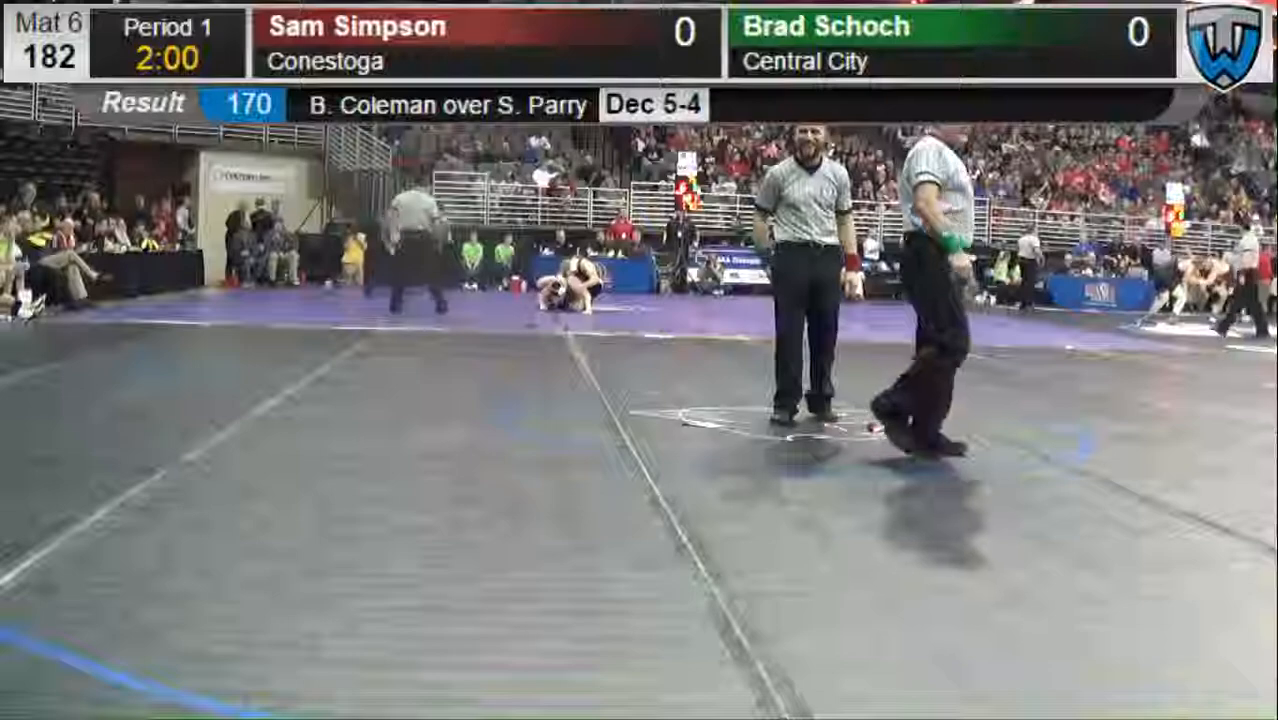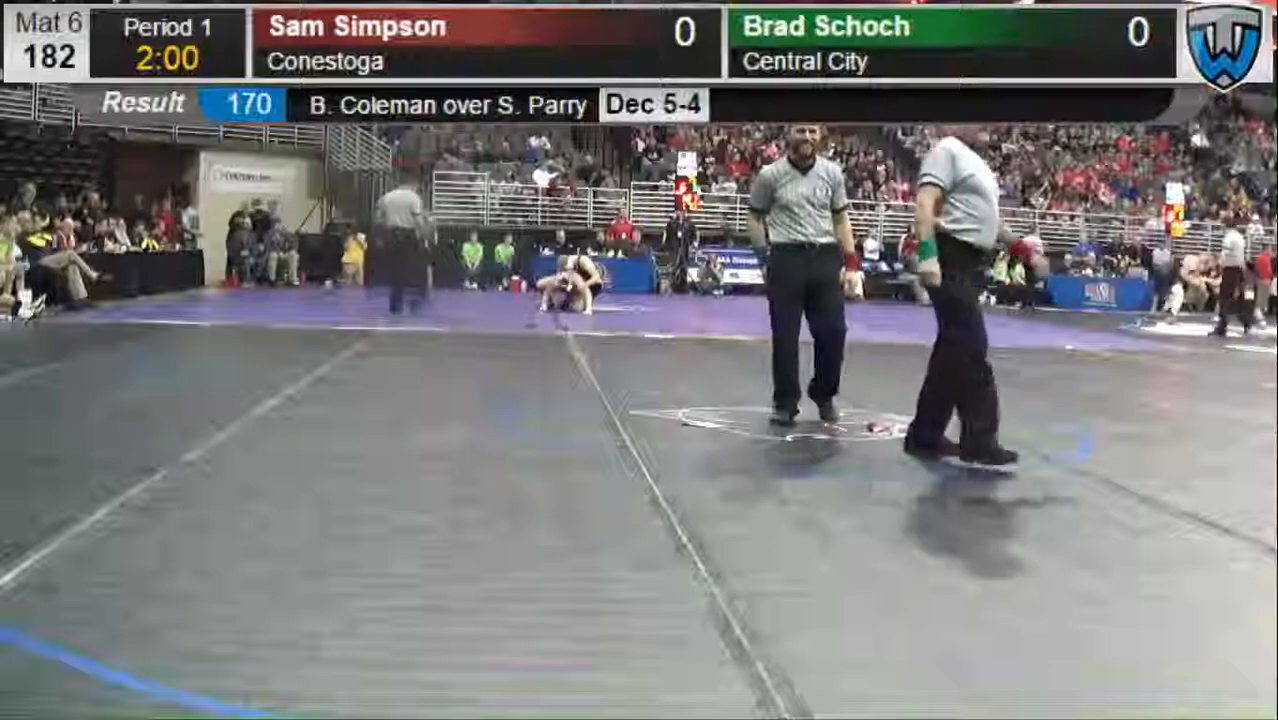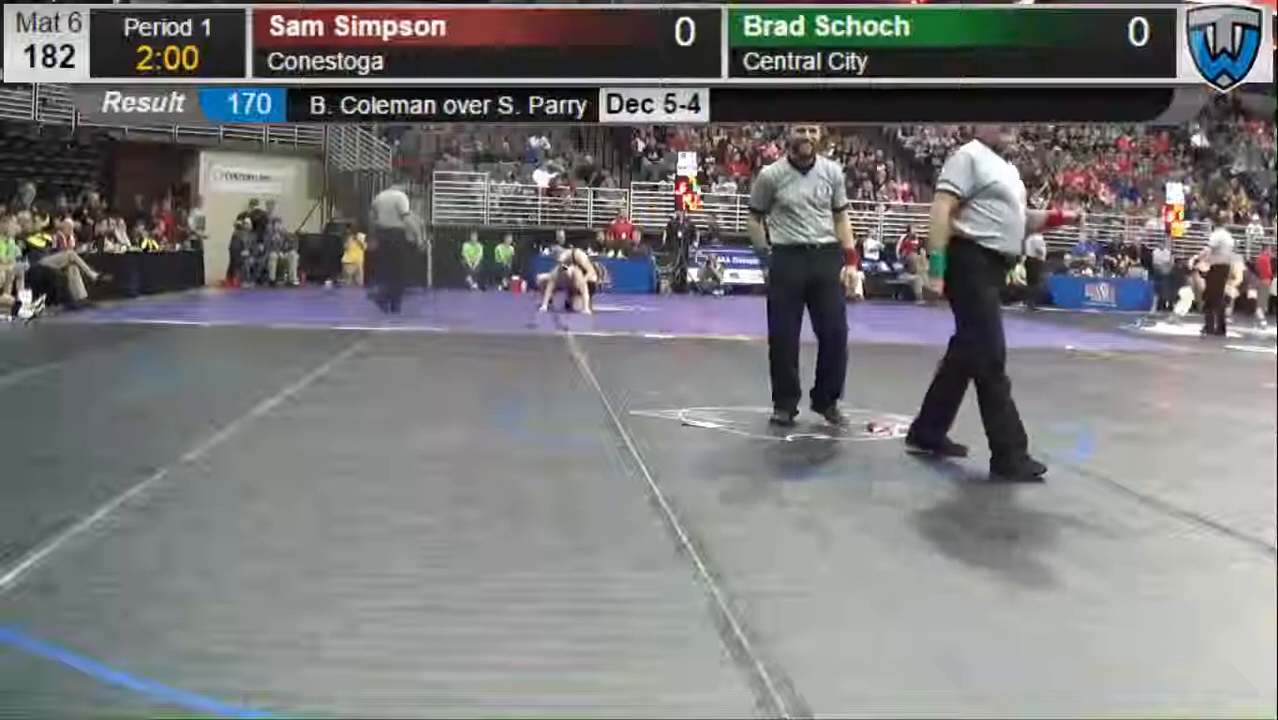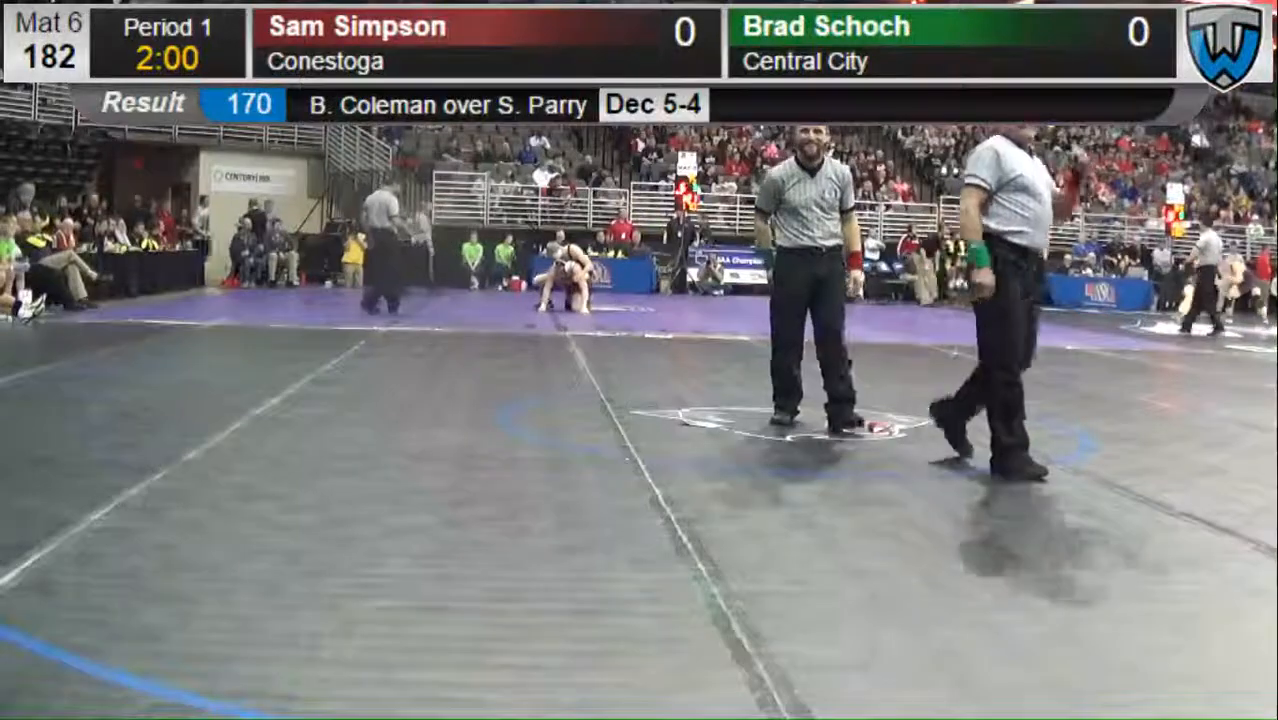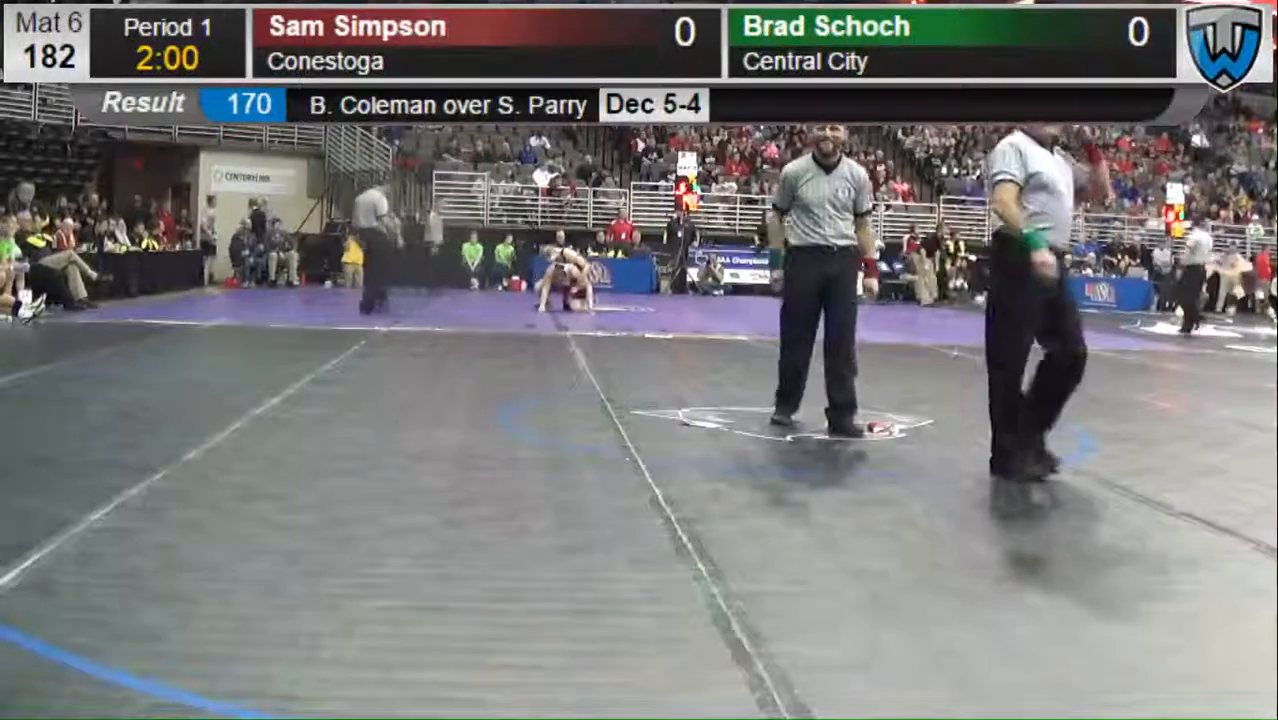
dt=0.2s
person 1, frame 1
left shoulder: (944, 154)
right shoulder: (932, 149)
right elbow: (926, 204)
left wrist: (952, 251)
right wrist: (954, 247)
left hip: (937, 258)
right hip: (930, 255)
left knee: (938, 344)
right knee: (953, 341)
left ankle: (924, 431)
right ankle: (895, 405)
person 1, frame 2
left shoulder: (974, 160)
right shoulder: (947, 151)
right elbow: (925, 204)
right wrist: (928, 253)
left hip: (967, 261)
right hip: (950, 259)
left knee: (955, 346)
right knee: (969, 346)
left ankle: (926, 434)
right ankle: (979, 441)
person 1, frame 3
left shoulder: (1007, 168)
right shoulder: (969, 157)
left elbow: (1018, 220)
right elbow: (941, 211)
left wrist: (1055, 219)
left hip: (994, 267)
right hip: (973, 263)
left knee: (967, 354)
right knee: (989, 357)
left ankle: (927, 432)
right ankle: (1009, 454)
person 1, frame 4
left shoulder: (1035, 163)
right shoulder: (993, 151)
left elbow: (1059, 209)
right elbow: (970, 207)
left wrist: (1076, 178)
right wrist: (979, 263)
left hip: (1029, 265)
right hip: (999, 261)
left knee: (1019, 357)
right knee: (1007, 358)
left ankle: (954, 411)
right ankle: (1010, 454)
person 1, frame 5
left shoulder: (1060, 158)
right shoulder: (1014, 147)
left elbow: (1101, 192)
right elbow: (1003, 202)
left wrist: (1092, 149)
right wrist: (1034, 246)
left hip: (1049, 266)
right hip: (1019, 263)
left knee: (1071, 354)
right knee: (1009, 359)
left ankle: (1028, 432)
right ankle: (1009, 453)
person 2, frame 1
left shoulder: (838, 174)
right shoulder: (778, 174)
left elbow: (844, 221)
right elbow: (761, 218)
left wrist: (851, 264)
right wrist: (766, 259)
left hip: (828, 258)
right hip: (791, 257)
left knee: (825, 334)
right knee: (789, 334)
left ankle: (821, 400)
right ankle: (785, 403)
person 2, frame 2
left shoulder: (832, 172)
right shoulder: (771, 175)
left elbow: (841, 219)
right elbow: (755, 218)
left wrist: (850, 262)
right wrist: (764, 258)
left hip: (825, 258)
right hip: (787, 258)
left knee: (832, 331)
right knee: (785, 335)
left ankle: (824, 393)
right ankle: (785, 403)
person 2, frame 3
left shoulder: (832, 172)
right shoulder: (771, 175)
left elbow: (841, 218)
right elbow: (755, 218)
left wrist: (850, 260)
right wrist: (765, 258)
left hip: (826, 258)
right hip: (787, 259)
left knee: (835, 332)
right knee: (783, 336)
left ankle: (826, 399)
right ankle: (785, 403)
person 2, frame 4
left shoulder: (841, 173)
right shoulder: (778, 176)
left elbow: (848, 219)
right elbow: (762, 219)
right wrist: (769, 260)
left hip: (830, 261)
right hip: (792, 261)
left knee: (833, 336)
right knee: (786, 338)
left ankle: (841, 409)
right ankle: (785, 404)
person 2, frame 5
left shoulder: (857, 175)
right shoulder: (794, 172)
left elbow: (863, 224)
right elbow: (777, 218)
left wrist: (871, 269)
right wrist: (776, 262)
left hip: (843, 262)
right hip: (803, 260)
left knee: (842, 340)
right knee: (795, 336)
left ankle: (841, 415)
right ankle: (786, 403)
